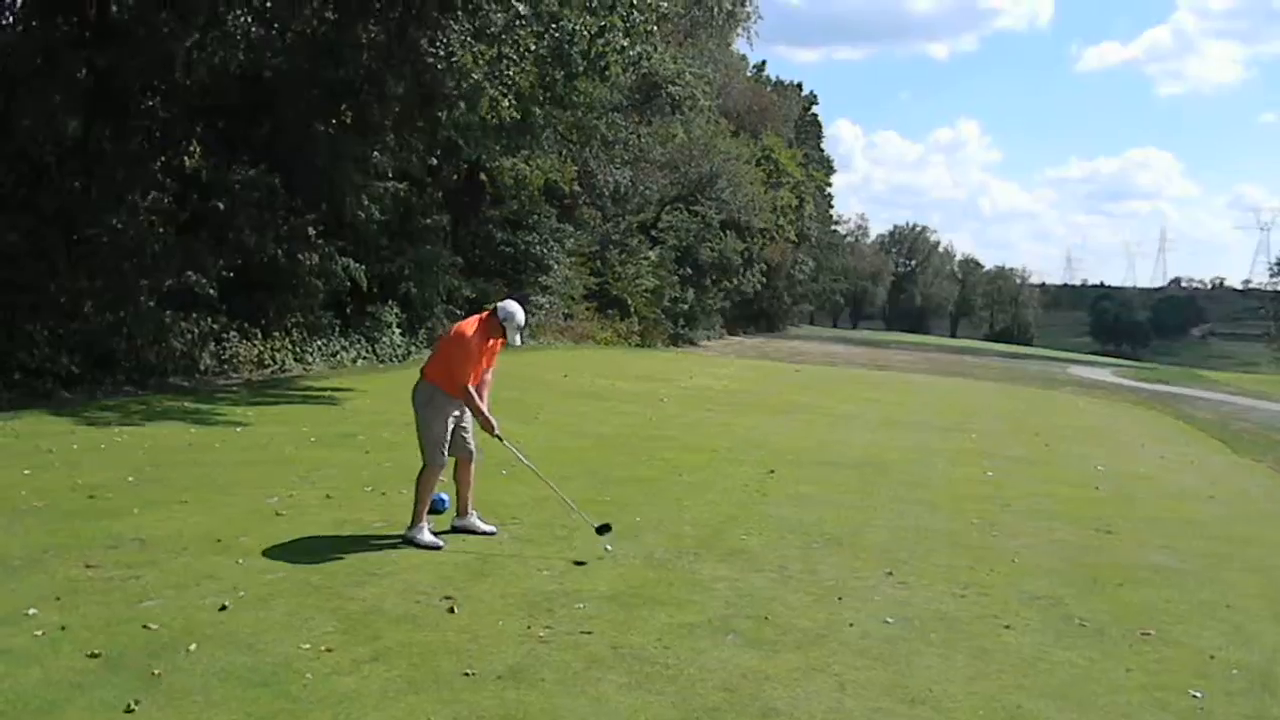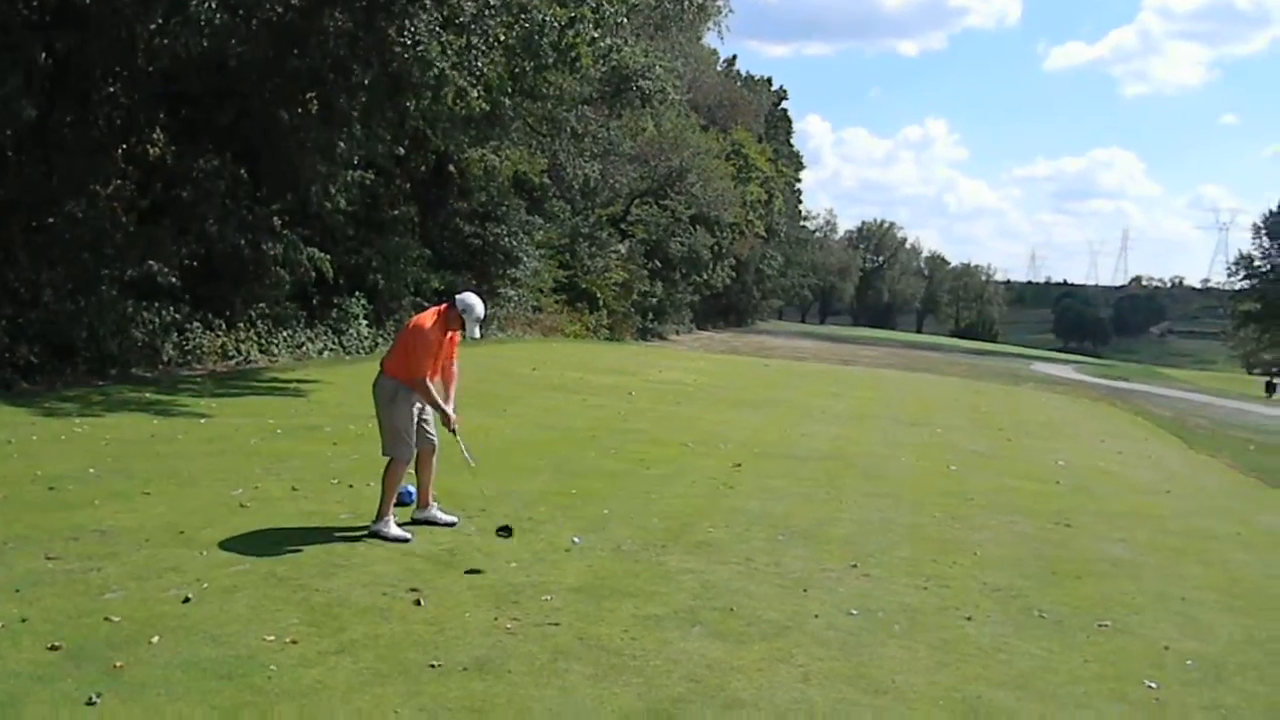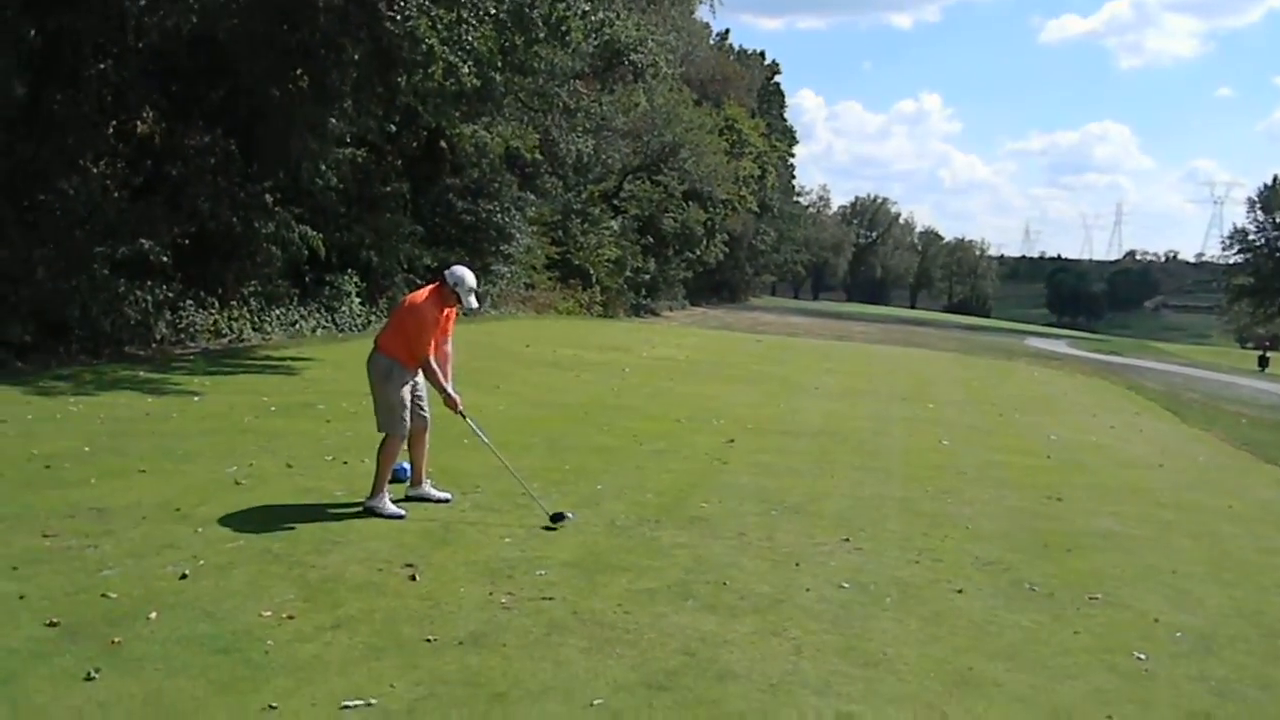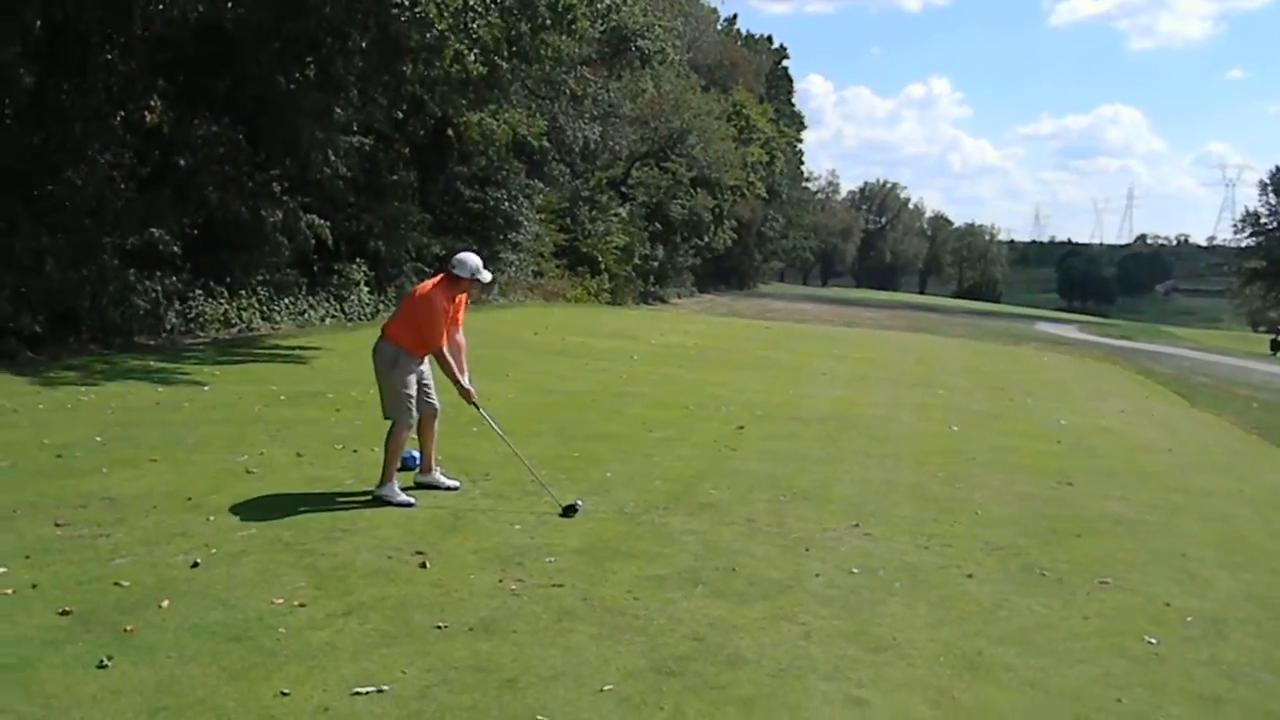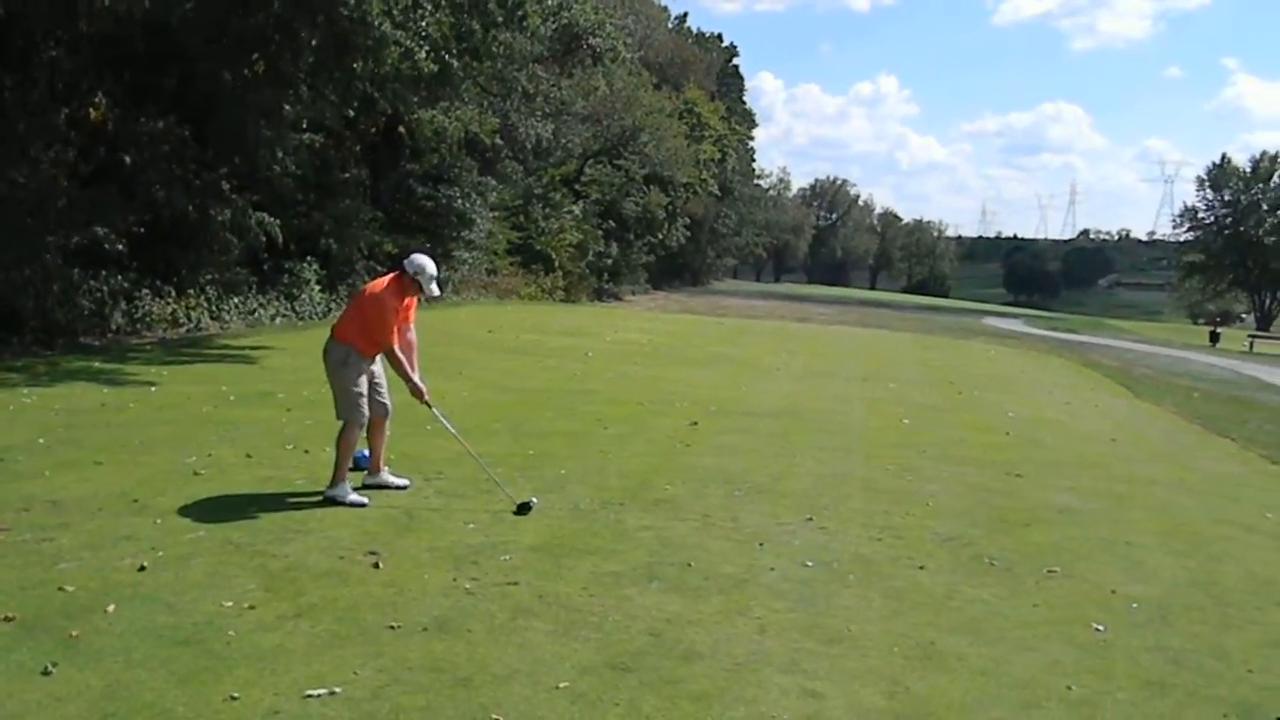
dt=1s
person 1, frame 1
left shoulder: (494, 336)
right shoulder: (467, 337)
left elbow: (486, 373)
right elbow: (464, 387)
left wrist: (484, 410)
right wrist: (483, 416)
left hip: (458, 398)
right hip: (434, 396)
left knee: (467, 456)
right knee: (436, 461)
left ankle: (464, 517)
right ankle: (417, 527)
person 1, frame 2
left shoulder: (452, 327)
right shoulder: (425, 329)
left elbow: (449, 364)
right elbow: (421, 380)
left wrist: (450, 404)
right wrist: (443, 411)
left hip: (418, 390)
right hip: (396, 388)
left knee: (428, 447)
right knee: (402, 454)
left ankle: (425, 508)
right ankle: (382, 521)
person 1, frame 3
left shoulder: (447, 305)
right shoulder: (421, 307)
left elbow: (444, 345)
right elbow: (427, 360)
left wrist: (449, 385)
right wrist: (446, 393)
left hip: (410, 366)
right hip: (389, 365)
left knee: (421, 424)
right knee: (398, 430)
left ankle: (418, 485)
right ankle: (377, 497)
person 1, frame 4
left shoulder: (458, 293)
right shoulder: (433, 299)
left elbow: (456, 335)
right elbow: (439, 350)
left wrist: (465, 376)
right wrist: (460, 385)
left hip: (415, 355)
right hip: (395, 354)
left knee: (430, 412)
right knee: (405, 419)
left ankle: (428, 472)
right ankle: (386, 485)
person 1, frame 5
left shoulder: (408, 293)
right shoulder: (382, 298)
left elbow: (407, 332)
right elbow: (391, 349)
left wrist: (416, 375)
right wrist: (412, 383)
left hip: (368, 353)
right hip: (346, 354)
left knee: (381, 411)
right knee: (357, 417)
left ankle: (376, 472)
right ankle: (338, 485)
